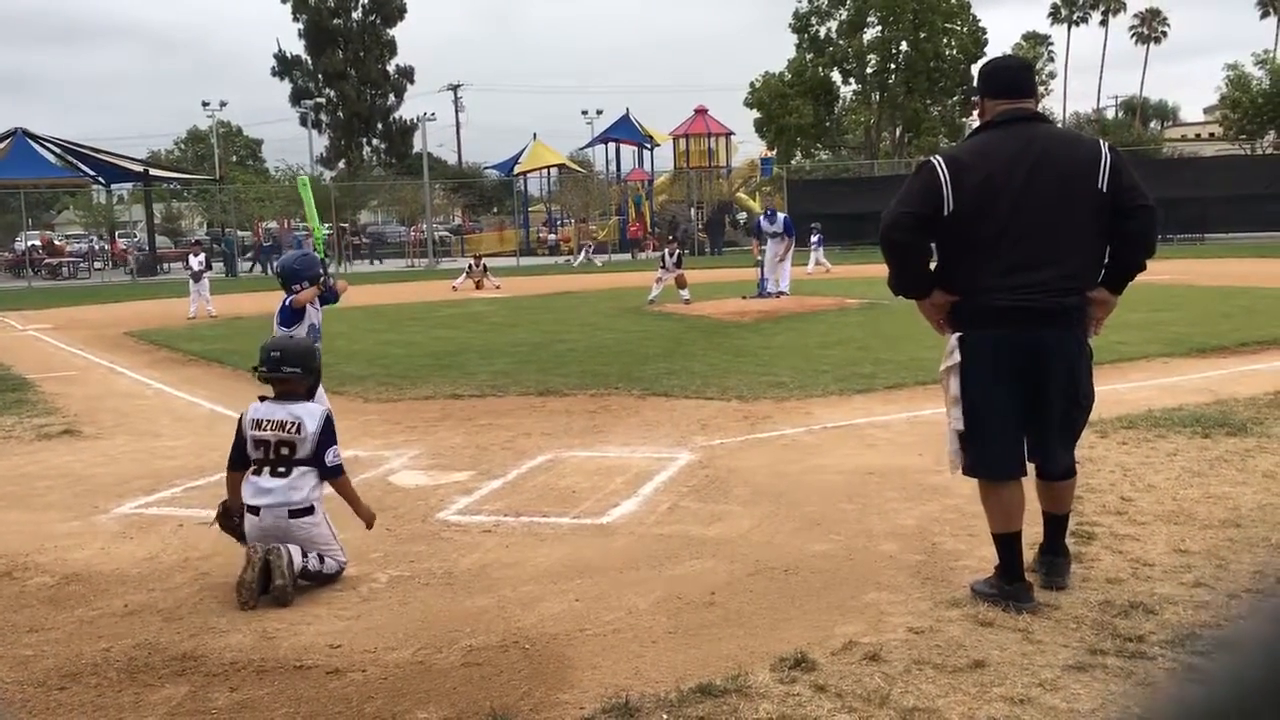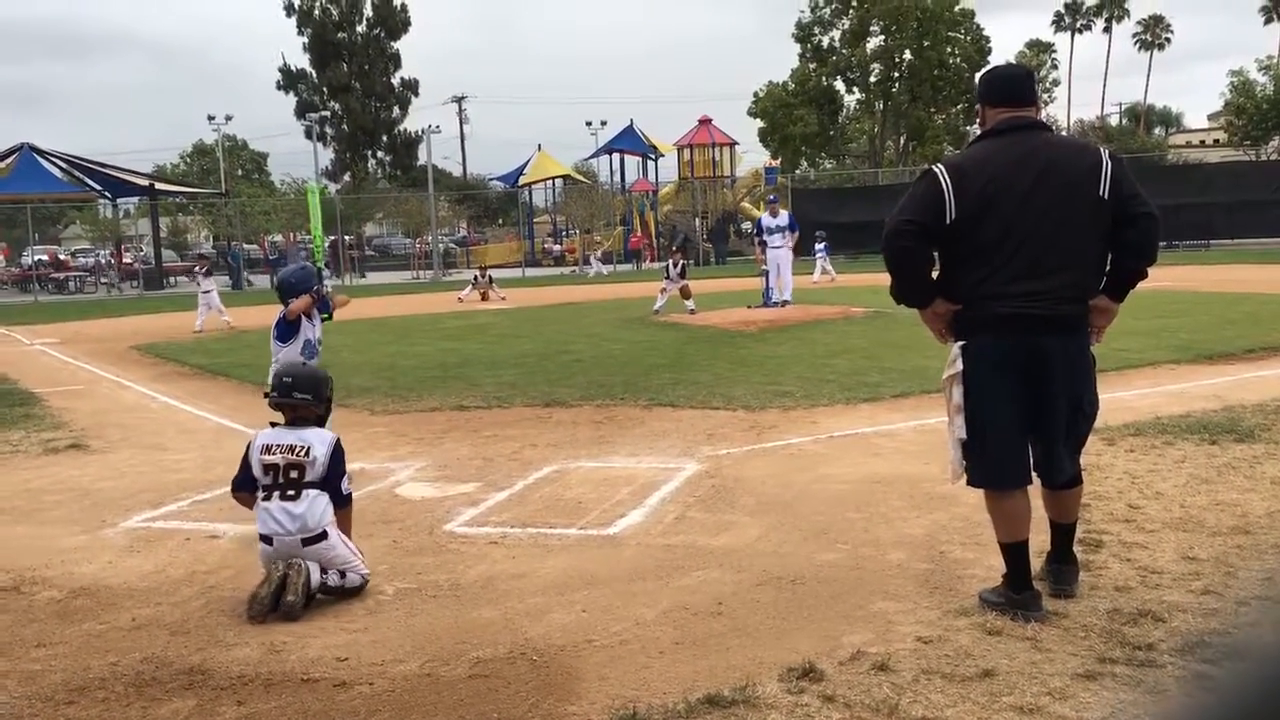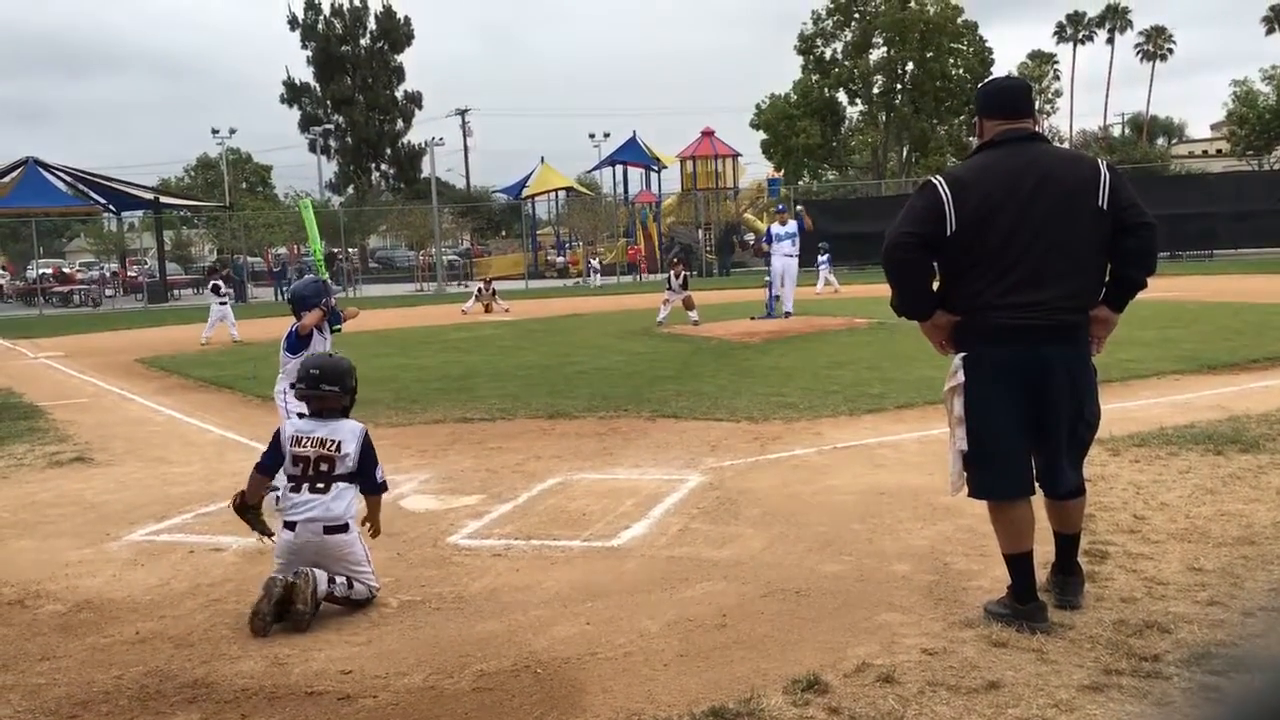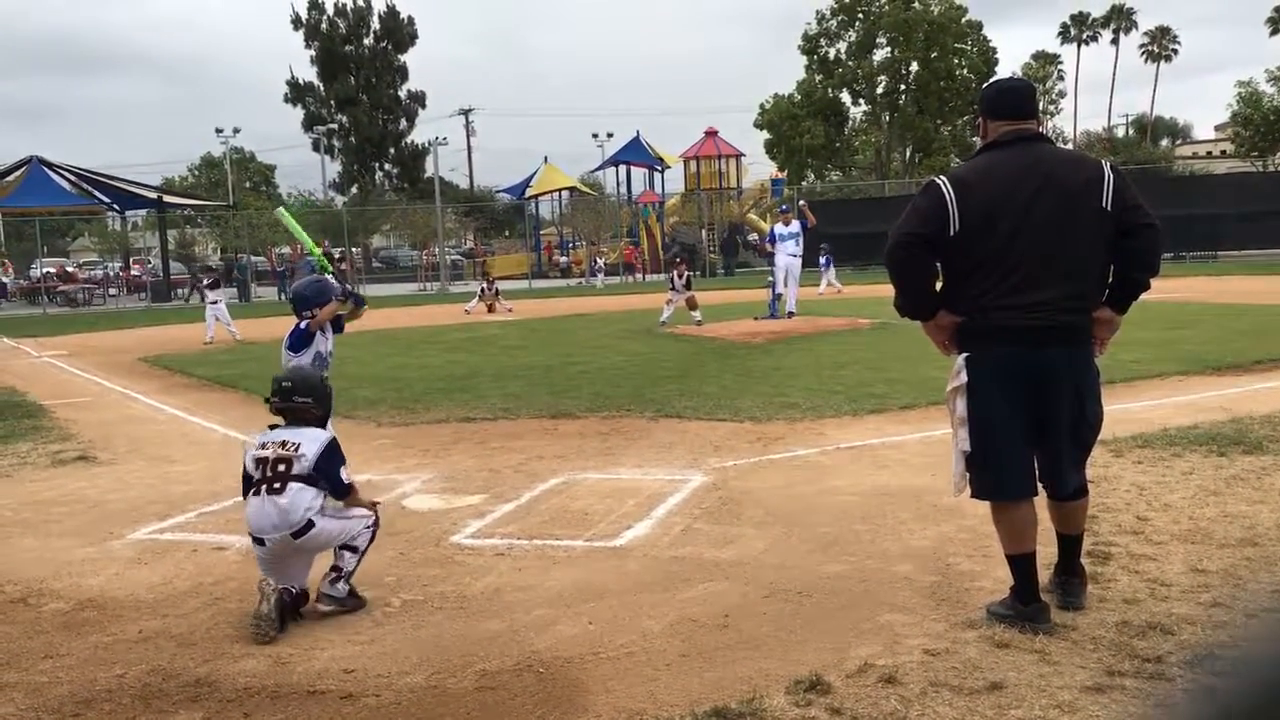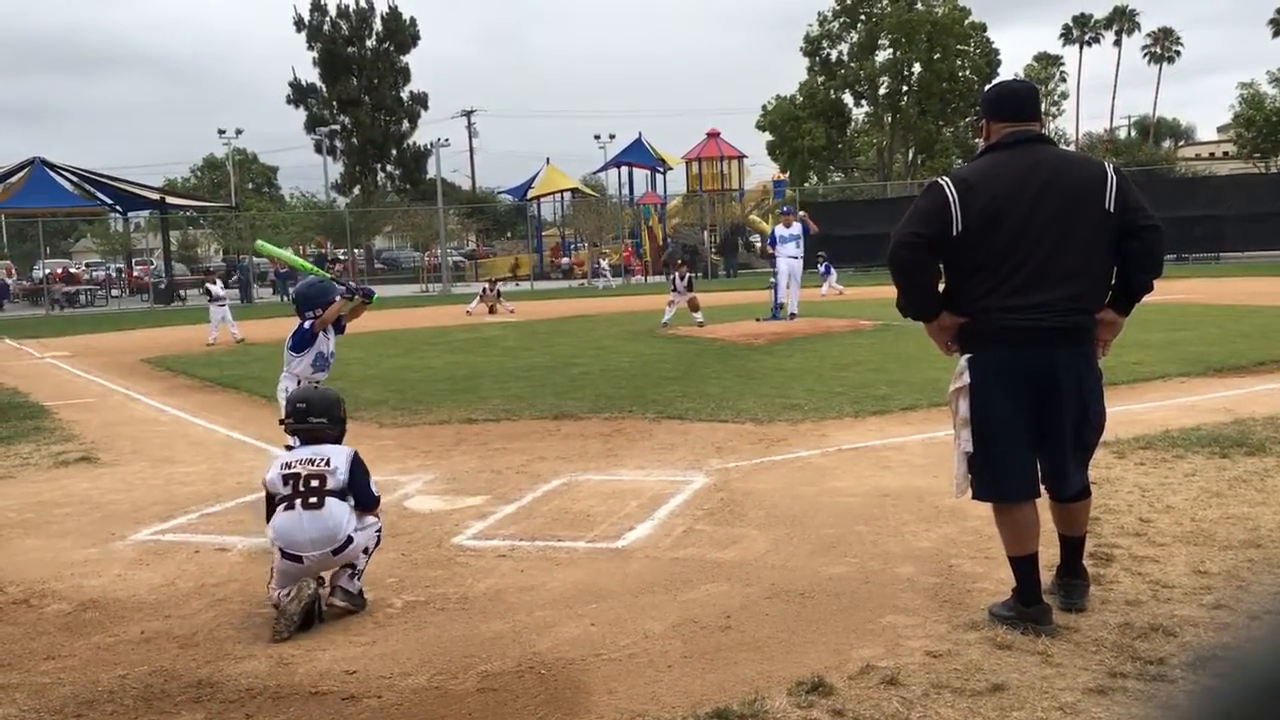
dt=0.7s
person 1, frame 1
left shoulder: (953, 165)
right shoulder: (1093, 155)
left elbow: (898, 230)
right elbow: (1141, 219)
left wrist: (923, 291)
right wrist: (1110, 285)
left hip: (985, 332)
right hip: (1063, 328)
left knee: (996, 457)
right knee: (1056, 450)
left ankle: (1011, 579)
right ankle: (1054, 557)
person 1, frame 2
left shoulder: (955, 173)
right shoulder: (1094, 162)
left elbow: (901, 238)
right elbow: (1142, 225)
left wrist: (926, 300)
right wrist: (1112, 293)
left hip: (988, 340)
right hip: (1067, 334)
left knee: (1001, 467)
right knee: (1061, 458)
left ankle: (1019, 588)
right ankle: (1062, 564)
person 1, frame 3
left shoulder: (953, 185)
right shoulder: (1092, 173)
left elbow: (900, 249)
right elbow: (1141, 234)
left wrist: (926, 311)
right wrist: (1112, 303)
left hip: (990, 351)
right hip: (1067, 345)
left knee: (1004, 478)
right knee: (1064, 468)
left ankle: (1025, 599)
right ankle: (1068, 574)
person 1, frame 4
left shoulder: (956, 186)
right shoulder: (1096, 175)
left elbow: (903, 250)
right elbow: (1145, 236)
left wrist: (929, 312)
right wrist: (1115, 305)
left hip: (992, 352)
right hip: (1070, 346)
left knee: (1007, 480)
right knee: (1067, 470)
left ankle: (1027, 600)
right ankle: (1070, 576)
person 1, frame 5
left shoulder: (959, 186)
right shoulder: (1098, 176)
left elbow: (906, 250)
right elbow: (1148, 238)
left wrist: (932, 313)
right wrist: (1117, 306)
left hip: (995, 353)
right hip: (1073, 347)
left knee: (1009, 481)
right knee: (1069, 471)
left ankle: (1029, 601)
right ankle: (1072, 579)
person 2, frame 1
left shoulder: (251, 414)
right shoulder: (317, 416)
left elbow: (235, 468)
right elbow: (333, 473)
left wrist: (234, 507)
right wrist: (360, 508)
left hip: (257, 516)
right hip: (301, 516)
left knee: (269, 562)
right knee: (334, 565)
left ankle: (263, 562)
right ankle: (293, 560)
person 2, frame 2
left shoulder: (260, 440)
right shoulder: (327, 441)
left elbow: (240, 492)
right elbow: (342, 500)
right wrist: (346, 540)
left hip: (270, 542)
right hip: (315, 538)
left knee: (277, 567)
right knee: (357, 577)
left ankle: (277, 580)
right ankle: (310, 576)
person 2, frame 3
left shoulder: (288, 429)
right shoulder: (356, 432)
left elbow: (261, 476)
right elbow: (374, 488)
left wrist: (250, 504)
right wrist: (374, 516)
left hip: (292, 530)
right hip: (336, 532)
left knee: (281, 578)
right knee: (365, 590)
left ankle: (281, 589)
right ankle: (317, 584)
person 2, frame 4
left shoulder: (259, 442)
right shoulder: (322, 440)
left elbow: (249, 493)
right elbow: (343, 493)
right wrist: (363, 501)
left hip: (262, 539)
right hip: (301, 527)
left knee: (294, 593)
right knee: (366, 518)
left ankle: (280, 595)
right ankle: (334, 591)
person 2, frame 5
left shoulder: (279, 464)
right shoulder: (346, 456)
left elbow: (273, 518)
right elbow: (369, 505)
left wrist: (282, 566)
right wrist: (366, 510)
left hip: (290, 553)
right hip: (336, 545)
left knee: (279, 592)
right knee: (370, 523)
left ankle: (294, 598)
right ankle: (346, 588)
